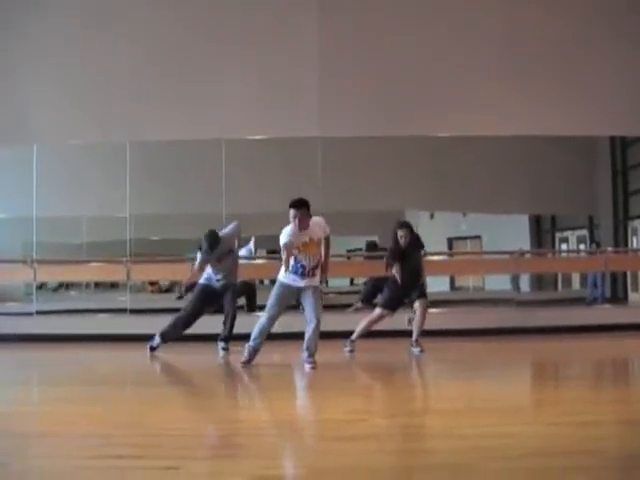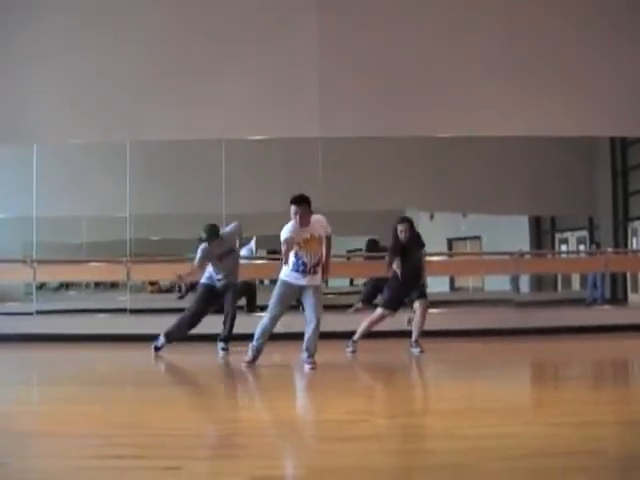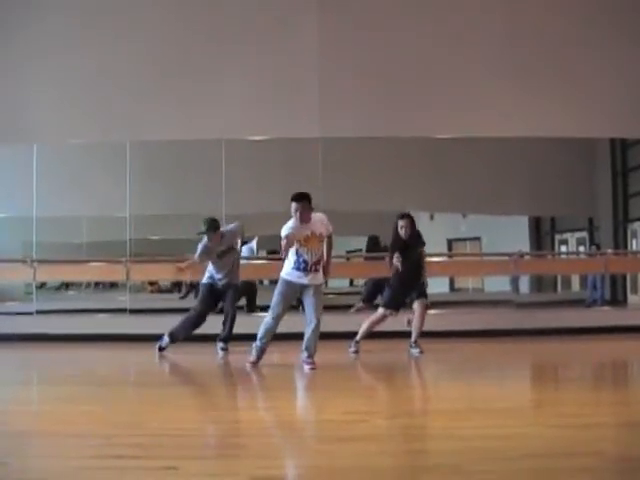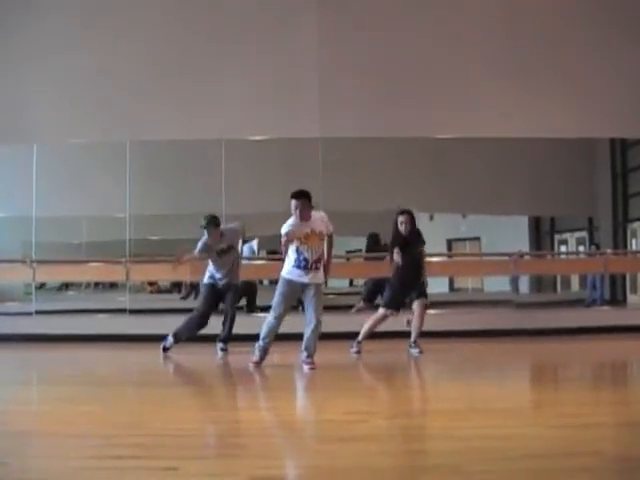
dt=0.1s
person 1, frame 1
left shoulder: (320, 223)
right shoulder: (288, 233)
left elbow: (326, 238)
right elbow: (286, 248)
left wrist: (326, 261)
right wrist: (286, 256)
left hip: (311, 283)
right hip: (287, 281)
left knee: (315, 319)
right knee: (269, 316)
left ankle: (309, 355)
right ankle: (251, 350)
person 1, frame 2
left shoulder: (320, 221)
right shoulder: (289, 230)
left elbow: (327, 237)
right elbow: (286, 243)
left wrist: (327, 261)
right wrist: (286, 252)
left hip: (313, 281)
right hip: (289, 279)
left knee: (314, 319)
right knee: (272, 316)
left ankle: (308, 355)
right ankle: (255, 350)
person 1, frame 3
left shoulder: (322, 219)
right shoulder: (289, 228)
left elbow: (329, 236)
right elbow: (287, 240)
left wrist: (327, 261)
right wrist: (285, 246)
left hip: (314, 280)
right hip: (290, 278)
left knee: (314, 319)
right knee: (274, 315)
left ankle: (308, 356)
right ankle: (258, 349)
person 1, frame 4
left shoulder: (322, 218)
right shoulder: (289, 226)
left elbow: (329, 236)
right elbow: (286, 238)
left wrist: (327, 261)
right wrist: (286, 242)
left hip: (315, 279)
right hip: (290, 277)
left knee: (314, 319)
right knee: (276, 315)
left ankle: (307, 356)
right ankle: (261, 350)
person 2, frame 1
left shoulder: (417, 242)
right shoulder: (395, 250)
right elbow: (394, 268)
left wrist: (422, 277)
right wrist: (395, 270)
left hip: (415, 282)
right hip: (396, 284)
left knee: (421, 305)
right knee: (379, 313)
left ankle: (414, 341)
right ankle: (352, 340)
person 2, frame 2
left shoulder: (417, 239)
right shoulder: (396, 247)
right elbow: (394, 265)
left wrist: (423, 276)
right wrist: (396, 267)
left hip: (416, 281)
right hip: (398, 283)
left knee: (421, 306)
right knee: (380, 313)
left ankle: (414, 342)
right ankle: (354, 340)
person 2, frame 3
left shoulder: (417, 237)
right shoulder: (396, 244)
right elbow: (394, 261)
left wrist: (423, 275)
right wrist: (396, 261)
left hip: (416, 281)
right hip: (398, 282)
left knee: (420, 306)
right knee: (382, 313)
left ankle: (413, 343)
right ankle: (356, 341)
person 2, frame 4
left shoulder: (417, 235)
right shoulder: (396, 241)
right elbow: (395, 260)
left wrist: (423, 274)
right wrist: (396, 257)
left hip: (416, 280)
right hip: (398, 281)
left knee: (419, 306)
right knee: (383, 313)
left ankle: (413, 343)
right ankle: (358, 341)
person 3, frame 1
left shoulder: (229, 235)
right shoulder: (204, 250)
left elbow: (237, 225)
right elbow: (197, 270)
left wrist: (237, 245)
right wrist: (185, 282)
left hip: (228, 282)
right hip: (208, 283)
left knee: (231, 310)
right knee: (190, 311)
left ankle: (224, 341)
right ankle: (162, 337)
person 3, frame 2
left shoulder: (231, 233)
right shoulder: (205, 249)
left elbow: (238, 224)
right elbow: (197, 266)
left wrist: (238, 246)
right wrist: (185, 277)
left hip: (229, 282)
right hip: (210, 282)
left knee: (230, 311)
right knee: (194, 311)
left ankle: (223, 341)
right ankle: (166, 337)
person 3, frame 3
left shoulder: (232, 232)
right shoulder: (205, 245)
left elbow: (241, 226)
right elbow: (196, 260)
right wrist: (183, 267)
left hip: (230, 281)
right hip: (211, 281)
left knee: (230, 311)
right knee: (198, 311)
left ankle: (223, 341)
right ankle: (170, 337)
person 3, frame 4
left shoulder: (233, 232)
right shoulder: (205, 243)
left elbow: (243, 233)
right elbow: (196, 255)
left wrist: (238, 255)
right wrist: (182, 260)
left hip: (230, 281)
right hip: (212, 281)
left knee: (230, 312)
right knee: (202, 312)
left ankle: (222, 341)
right ankle: (174, 337)
